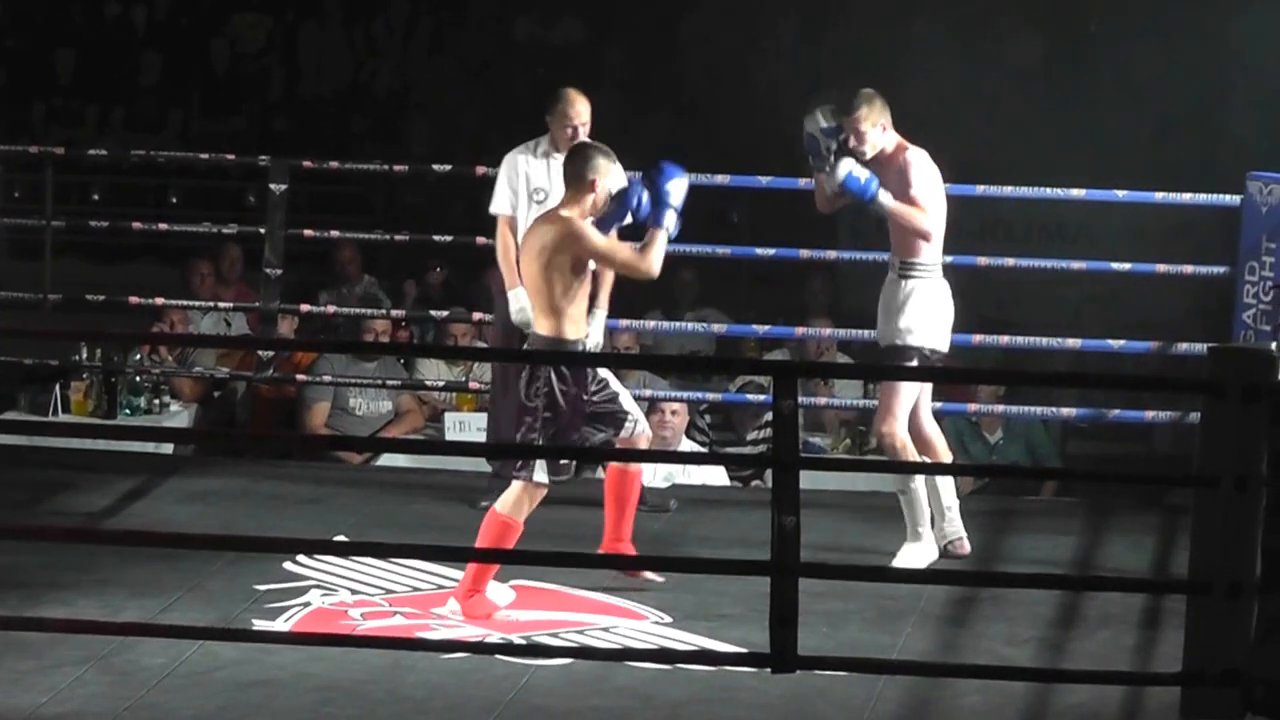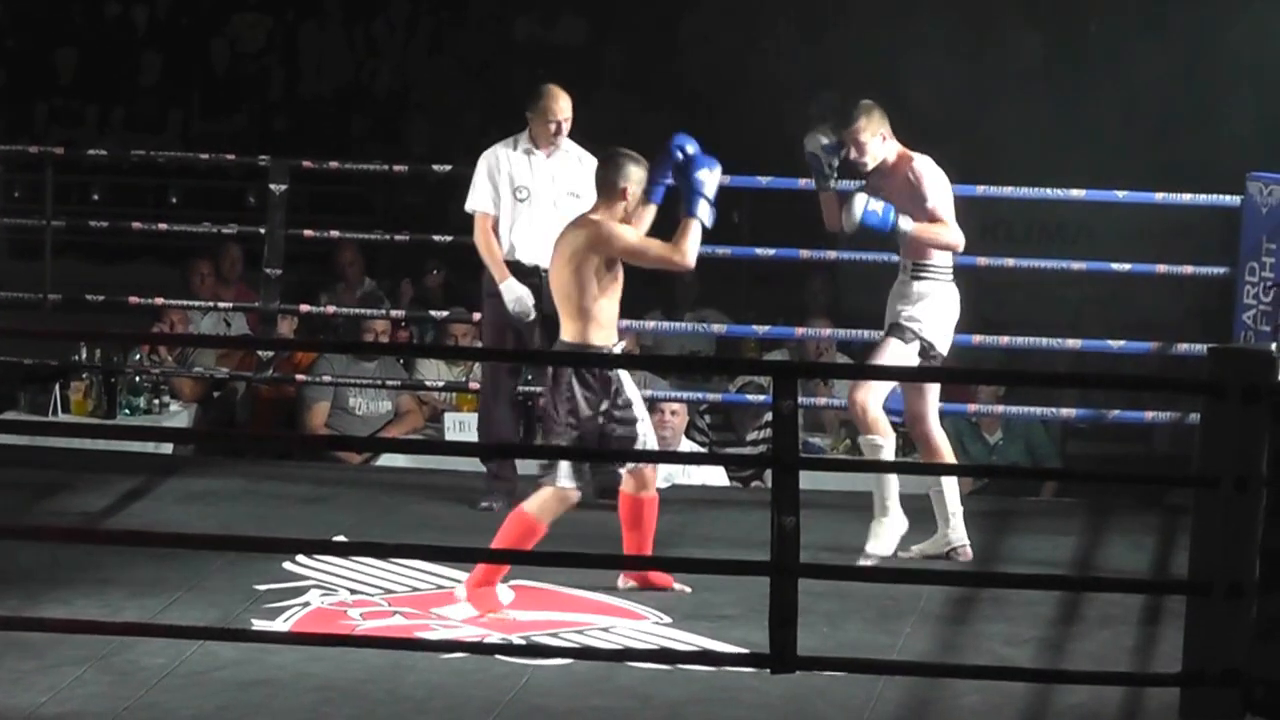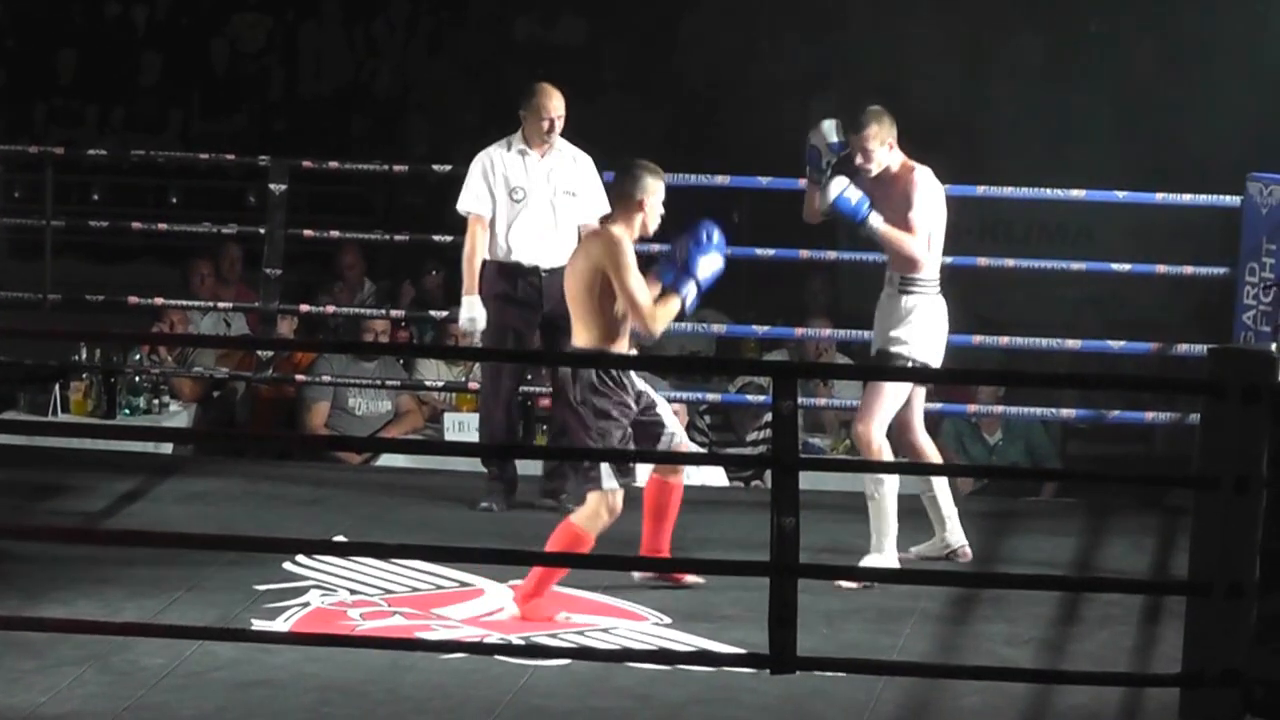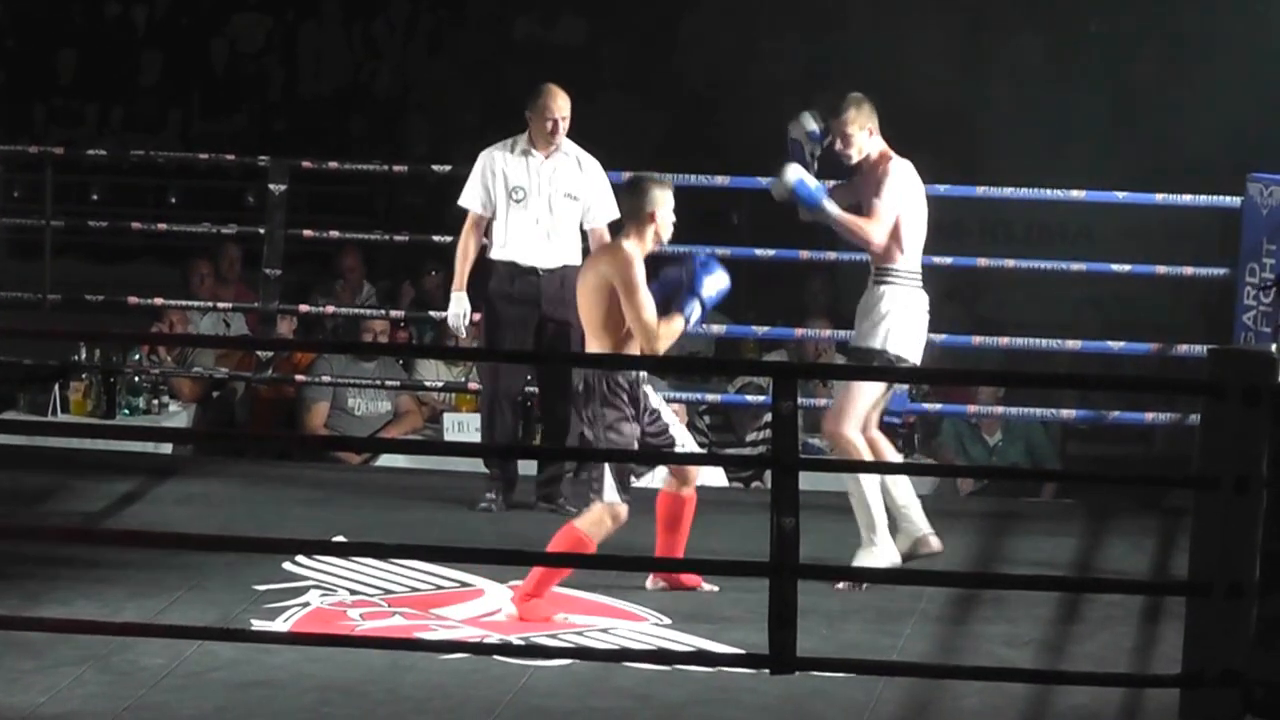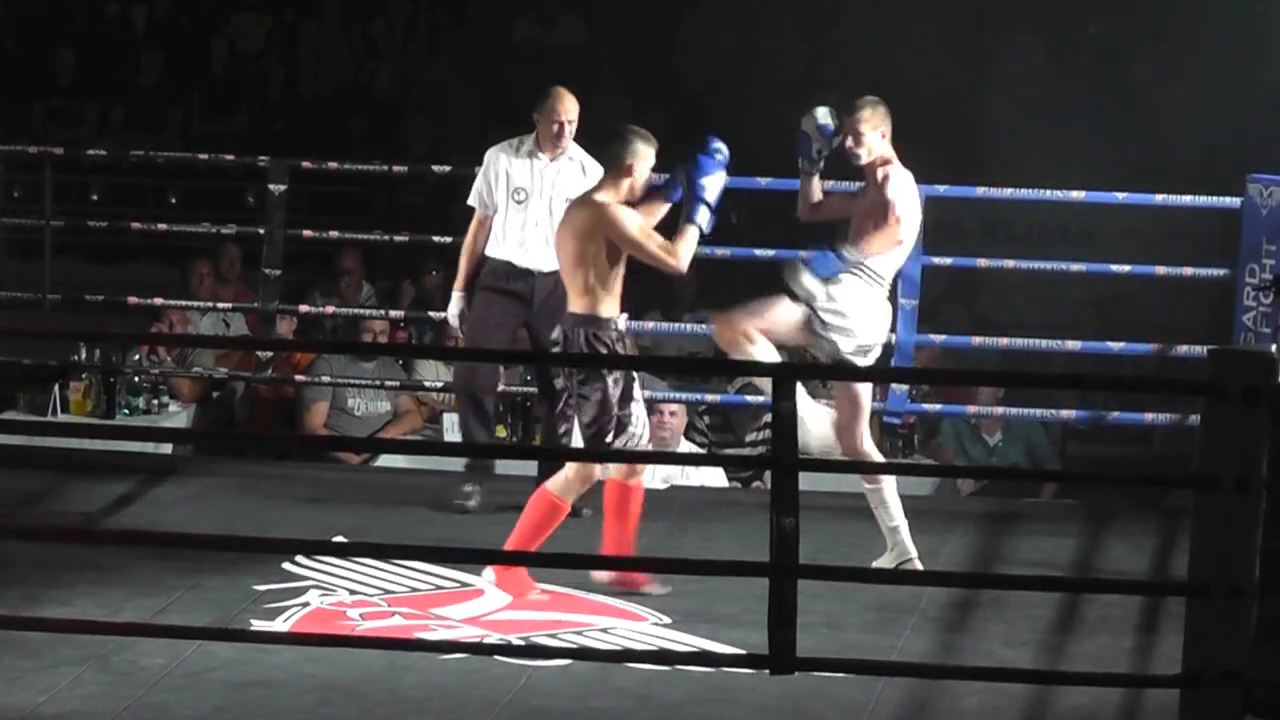
dt=0.2s
person 1, frame 1
left shoulder: (912, 161)
right shoulder: (879, 165)
left elbow: (927, 229)
right elbow: (826, 203)
left wrist: (875, 195)
right wrist: (820, 156)
left hip: (920, 294)
right hip: (902, 291)
left knee: (889, 427)
right knee: (917, 419)
person 1, frame 2
left shoulder: (920, 170)
right shoulder: (880, 178)
left elbow: (955, 239)
right elbow: (834, 223)
left wrist: (895, 222)
right wrist: (823, 174)
left hip: (929, 297)
right hip: (909, 294)
left knee: (862, 399)
right knee: (921, 421)
left ankle: (888, 514)
person 1, frame 3
left shoulder: (919, 182)
right shoulder: (874, 181)
left elbow: (917, 252)
right elbow: (813, 214)
left wrist: (864, 216)
right wrist: (819, 168)
left hip: (917, 311)
right hip: (895, 306)
left knee: (868, 430)
right knee: (907, 430)
right ankle: (951, 537)
person 1, frame 4
left shoulder: (894, 171)
right shoulder: (864, 176)
left elbow: (874, 237)
right elbow: (808, 211)
left wrist: (817, 200)
right wrist: (799, 182)
left hip: (895, 305)
right hip: (883, 304)
left knee: (840, 427)
right knee: (864, 429)
right ankle: (916, 530)
person 1, frame 5
left shoulder: (893, 178)
right shoulder: (873, 187)
left elbow: (897, 232)
right elbow: (809, 211)
left wrist: (834, 259)
right wrist: (813, 160)
left hip: (847, 296)
right hip: (868, 314)
left knee: (728, 328)
right knee: (855, 440)
left ankle: (806, 413)
person 2, frame 1
left shoulder: (555, 225)
right shoulder: (569, 230)
right elbow: (645, 267)
left wrist: (620, 211)
right wrist: (665, 211)
left hip: (576, 359)
right hip: (555, 365)
left knee: (635, 434)
right knee: (531, 485)
left ankle: (617, 546)
right ankle: (469, 592)
person 2, frame 2
left shoulder: (595, 229)
right shoulder: (600, 233)
left elbow: (632, 238)
right elbow: (682, 259)
left wrist: (660, 183)
right wrist: (699, 199)
left hip: (604, 368)
right hip: (579, 372)
left knee: (643, 466)
right knee: (560, 492)
left ankle: (638, 568)
right ankle: (481, 582)
person 2, frame 3
left shoulder: (607, 241)
right shoulder: (613, 246)
left elbow: (640, 292)
right elbow: (650, 323)
left wrist: (680, 261)
right wrist: (691, 280)
left hip: (614, 373)
right hip: (594, 378)
left knee: (676, 449)
right knee: (605, 502)
left ankle: (655, 558)
right ankle: (531, 592)
person 2, frame 4
left shoulder: (617, 256)
right shoulder: (624, 260)
right elbow: (654, 341)
left wrist: (674, 288)
right wrist: (696, 300)
left hip: (628, 385)
right hip: (606, 389)
left knee: (686, 468)
right knee: (609, 512)
left ankle: (668, 569)
right ankle: (530, 593)
person 2, frame 5
left shoulder: (598, 207)
right shoulder: (604, 214)
left elbow: (638, 220)
right elbow: (675, 261)
left wrist: (680, 184)
right wrist: (702, 202)
left hip: (607, 340)
right hip: (590, 343)
left knee: (630, 460)
right knee: (583, 469)
left ankle: (617, 562)
right ankle: (510, 565)
person 3, frame 1
left shoulder: (606, 169)
right shoulder: (519, 162)
right elbow: (505, 232)
left wrist: (599, 311)
right wrist: (515, 291)
right hip: (524, 283)
right knee: (509, 383)
right ankle: (503, 480)
person 3, frame 2
left shoulder: (584, 164)
right shoulder: (497, 159)
right elbow: (483, 229)
right wrist: (507, 284)
right hip: (510, 280)
right knee: (500, 382)
right ankle: (501, 481)
person 3, frame 3
left shoulder: (580, 163)
right shoulder: (491, 161)
left elbow: (592, 233)
right elbow: (476, 230)
right wrist: (470, 295)
left hip: (565, 281)
right hip: (510, 280)
right knee: (501, 384)
left ankle: (558, 486)
right ankle: (500, 482)
person 3, frame 4
left shoulder: (586, 167)
right shoulder: (495, 159)
left elbow: (600, 238)
right elbow: (474, 227)
right wrist: (458, 290)
left hip: (564, 283)
right hip: (509, 279)
left knee: (561, 389)
right knee: (501, 385)
left ankle: (551, 487)
right ankle: (500, 482)
person 3, frame 5
left shoulder: (589, 172)
right shoulder: (500, 158)
right elbow: (480, 225)
right wrist: (459, 288)
left hip: (557, 285)
right hip: (501, 278)
left knee: (559, 389)
right knee: (473, 374)
right ankle: (478, 472)
